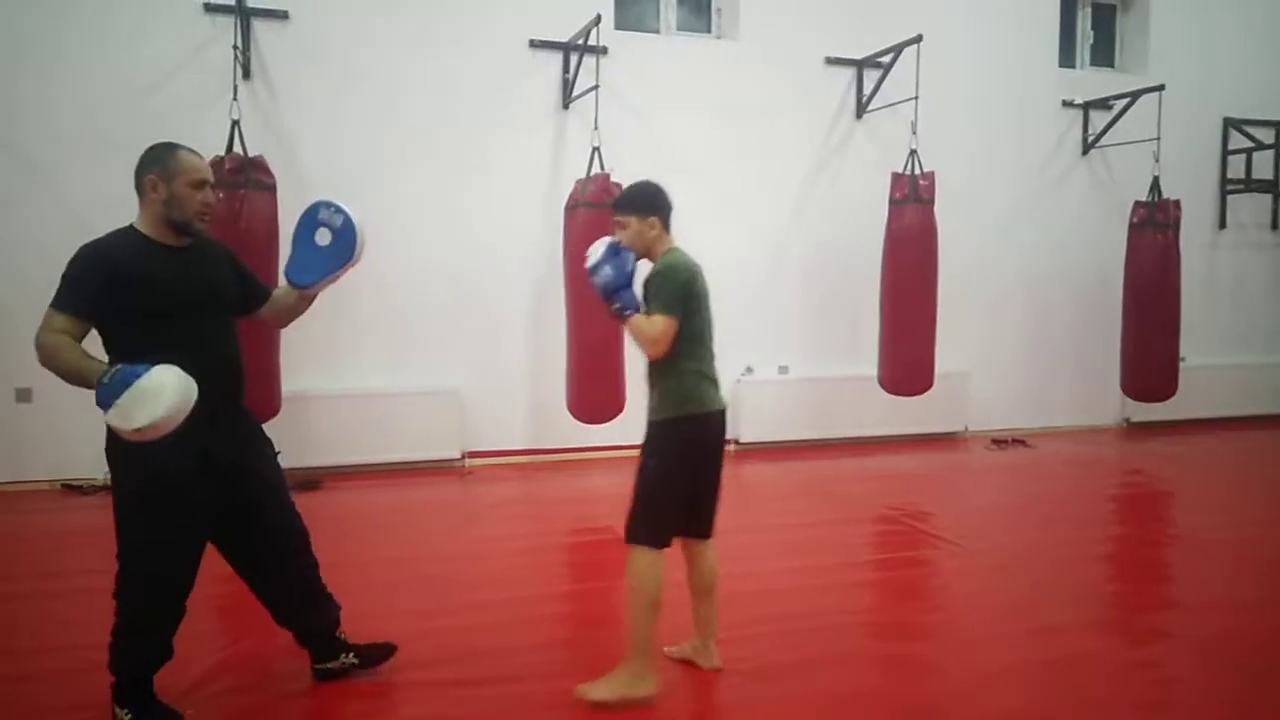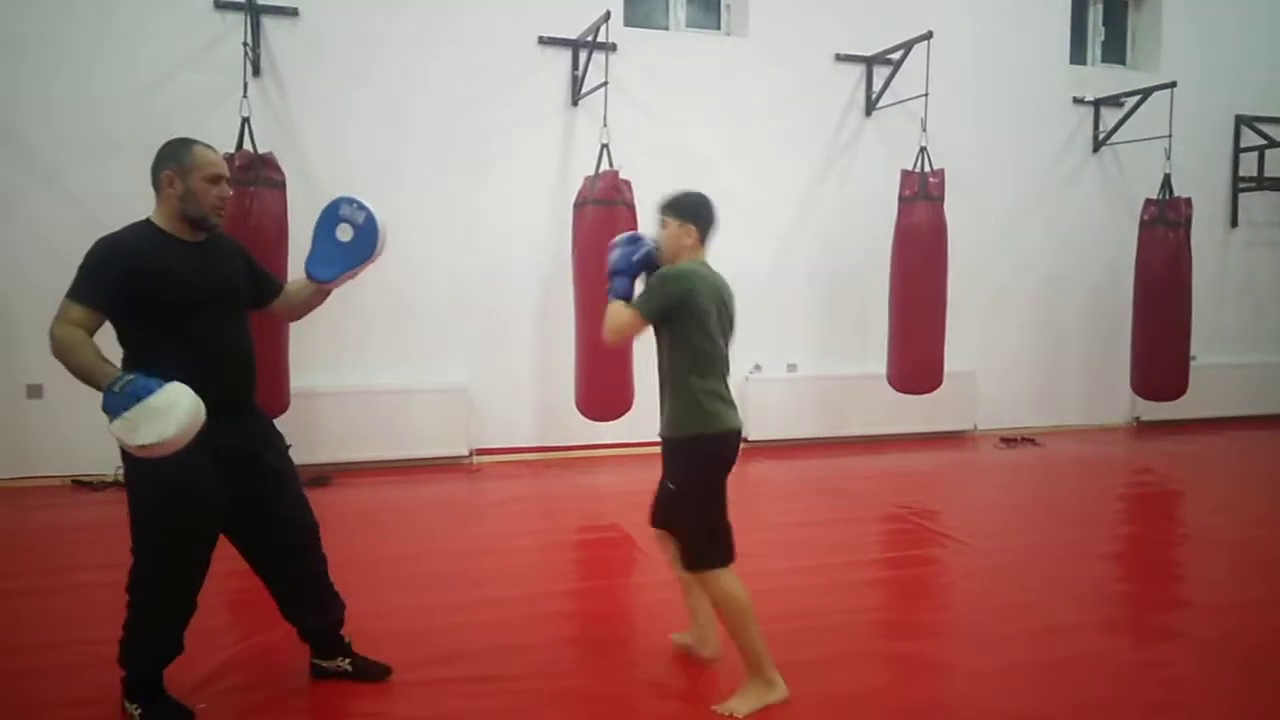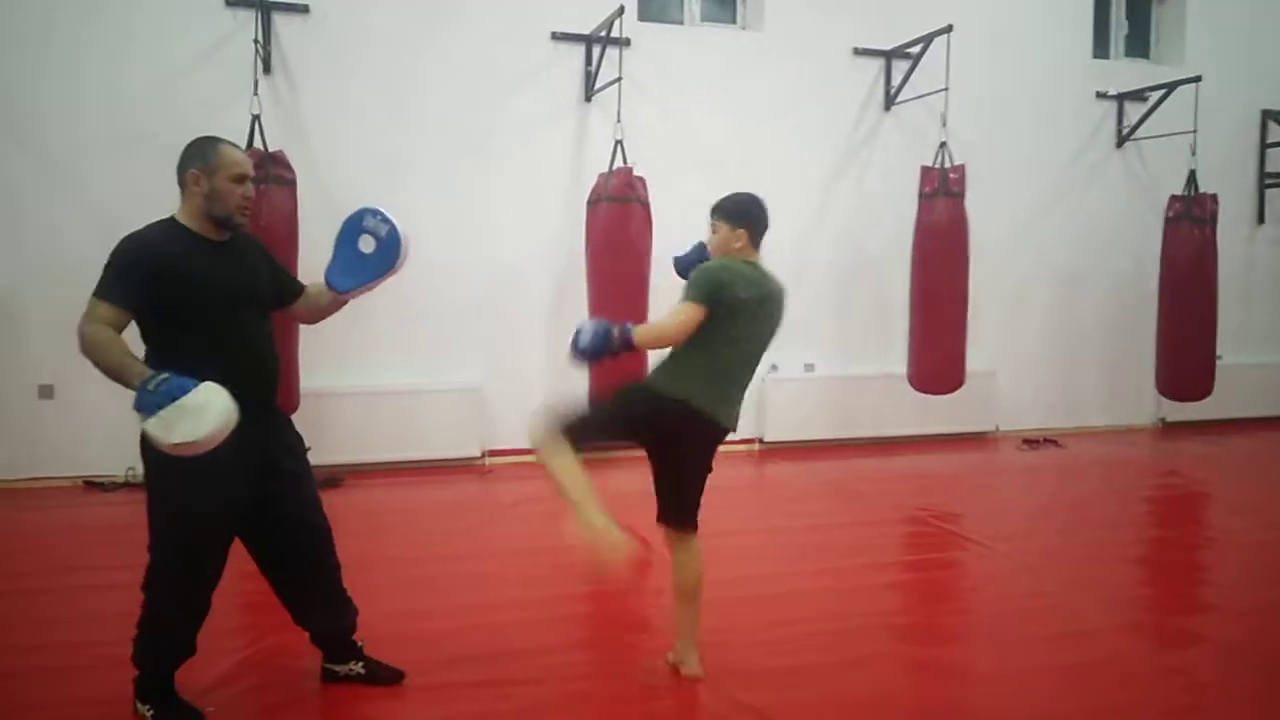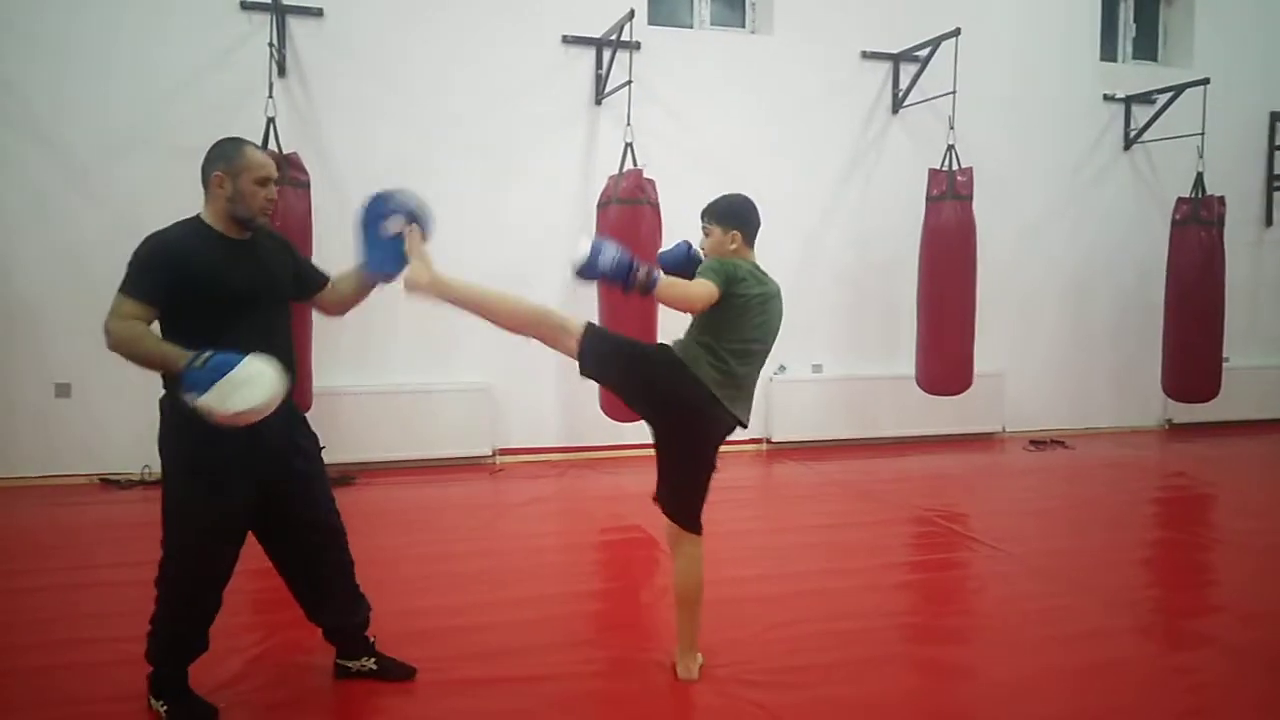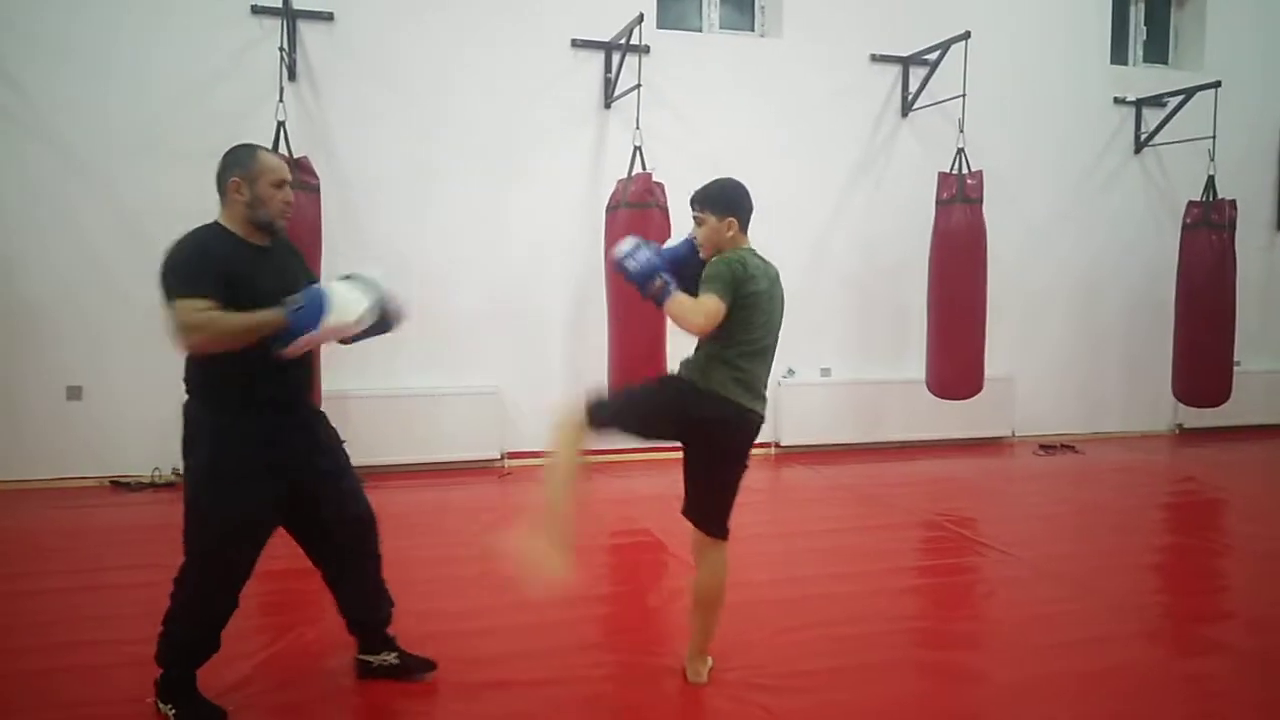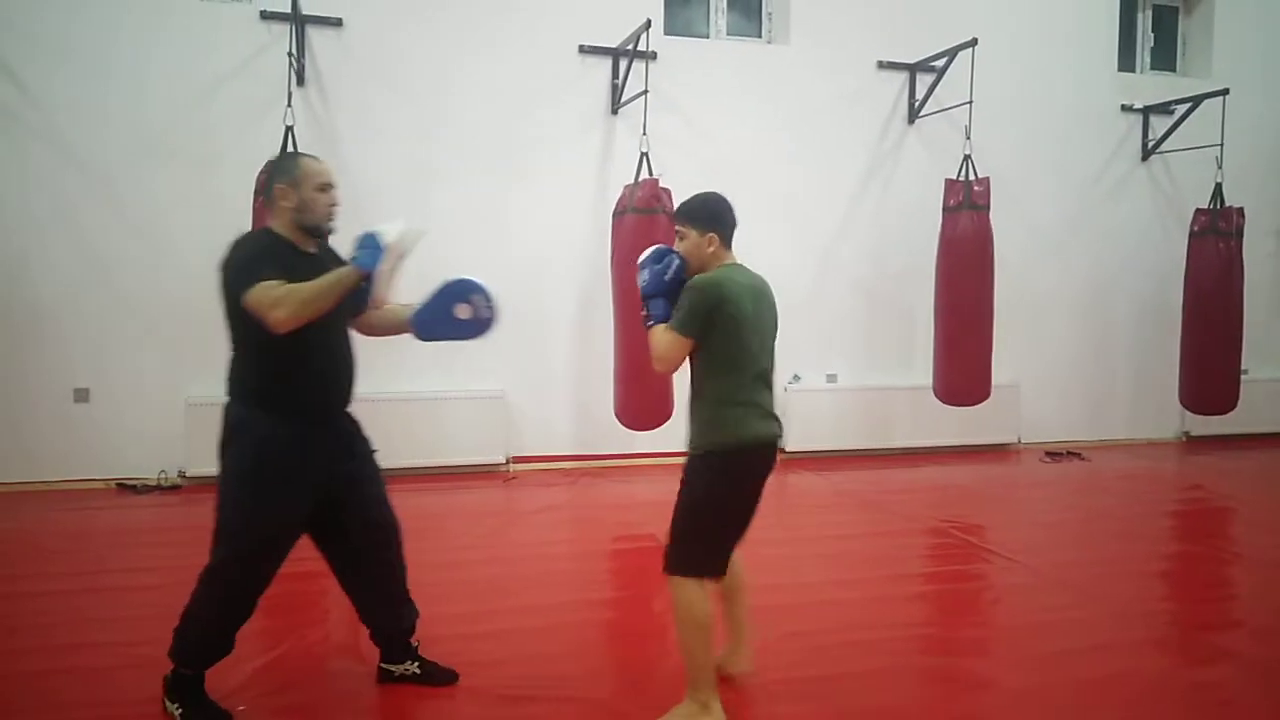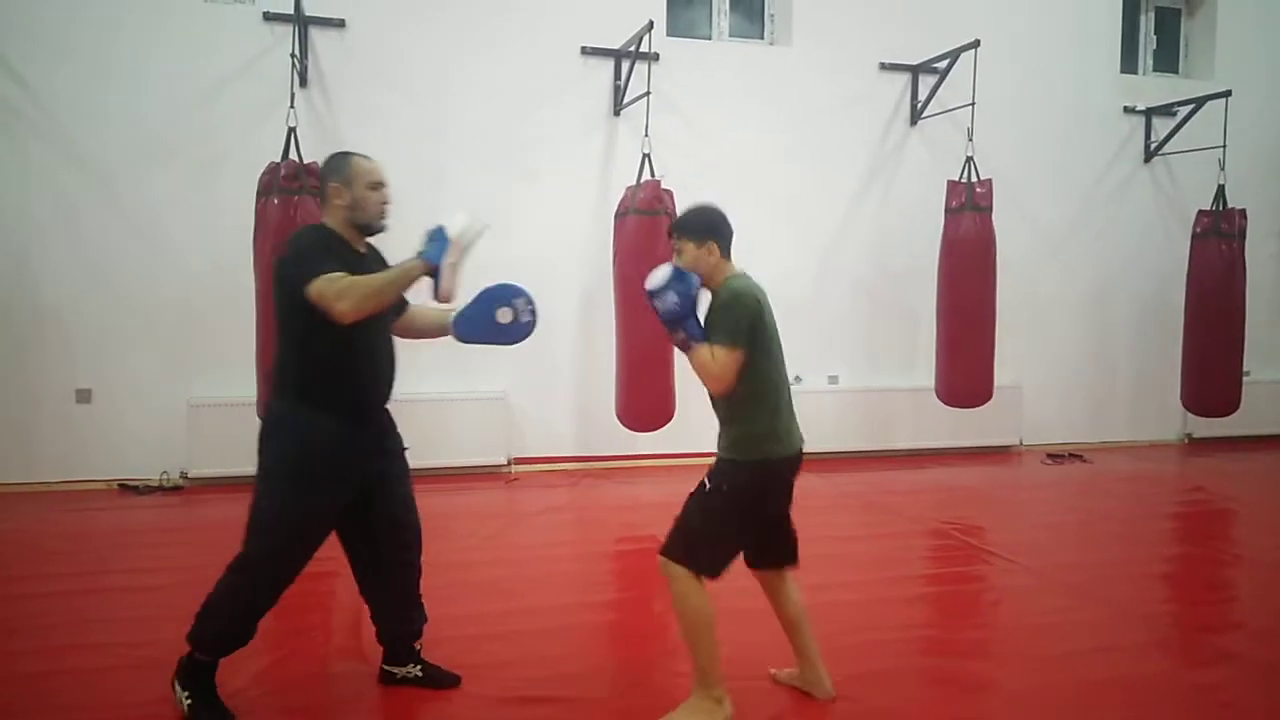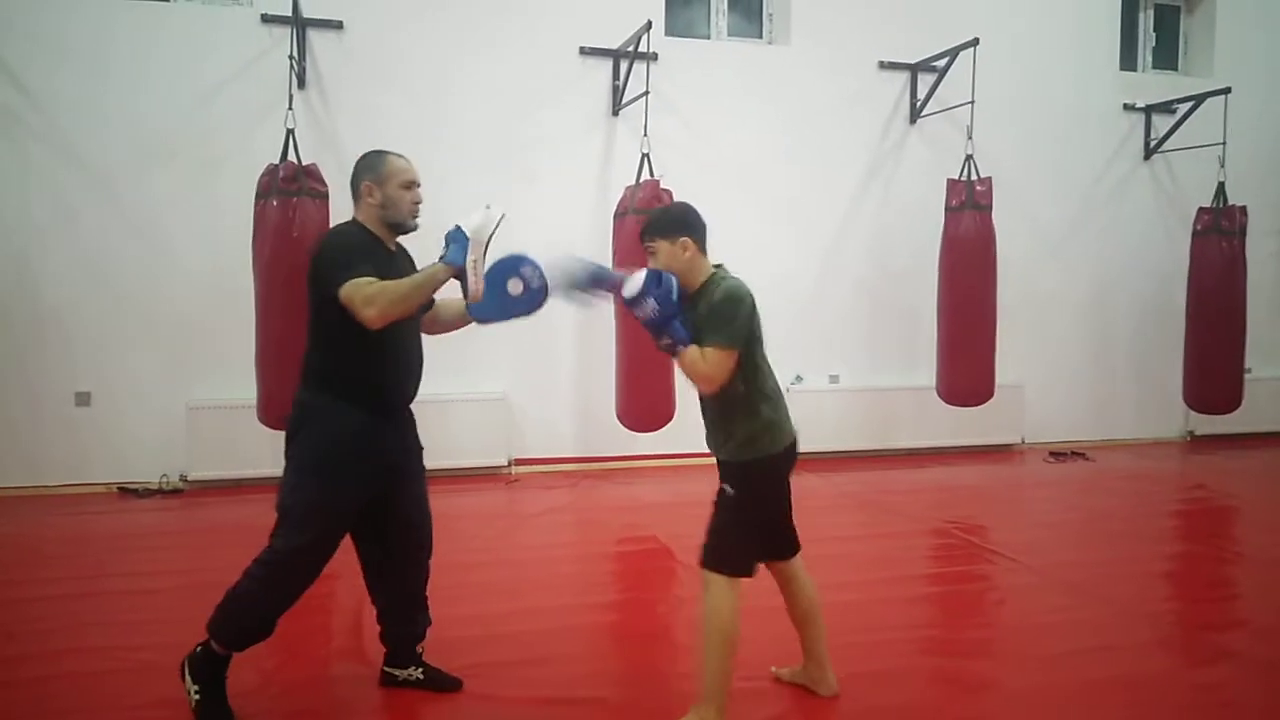
dt=0.2s
person 1, frame 1
left shoulder: (213, 255)
right shoulder: (106, 259)
left elbow: (273, 311)
right elbow: (52, 340)
right wrist: (103, 377)
left hip: (231, 433)
right hip: (155, 445)
left knee: (282, 540)
right knee: (156, 569)
left ankle: (328, 648)
person 1, frame 2
left shoulder: (225, 250)
right shoulder: (122, 253)
left elbow: (286, 304)
right elbow: (66, 331)
right wrist: (113, 381)
left hip: (244, 427)
left knee: (293, 537)
right knee: (169, 563)
left ankle: (329, 649)
person 1, frame 3
left shoulder: (249, 249)
right shoulder: (148, 251)
left elbow: (305, 305)
right elbow: (94, 330)
right wrist: (146, 379)
left hip: (264, 428)
left knee: (307, 541)
right knee: (185, 564)
left ankle: (340, 652)
person 1, frame 4
left shoulder: (272, 247)
right shoulder: (170, 249)
left elbow: (331, 298)
right elbow: (120, 329)
left wrist: (377, 267)
right wrist: (187, 363)
left hip: (279, 425)
right hip: (206, 435)
left knee: (321, 536)
right knee: (196, 560)
left ankle: (353, 649)
person 1, frame 5
left shoulder: (283, 250)
right shoulder: (198, 252)
right elbow: (194, 330)
right wrist: (284, 315)
left hip: (298, 425)
right hip: (230, 434)
left knee: (352, 529)
right knee: (215, 562)
left ankle: (375, 646)
person 1, frame 6
left shoulder: (324, 255)
right shoulder: (253, 253)
left elbow: (369, 317)
right elbow: (281, 314)
right wrist: (360, 269)
left hip: (332, 431)
right hip: (268, 438)
left knee: (375, 540)
right knee: (241, 562)
left ankle: (397, 654)
person 1, frame 7
left shoulder: (369, 256)
right shoulder: (309, 248)
left elbow: (402, 320)
right elbow: (346, 305)
right wrist: (425, 261)
left hip: (368, 428)
right hip: (307, 432)
left knee: (395, 542)
right knee: (270, 555)
left ankle: (400, 655)
right ankle: (196, 671)
person 1, frame 8
left shoulder: (395, 255)
right shoulder: (343, 246)
left elbow: (428, 318)
right elbow: (374, 312)
right wrist: (445, 261)
left hip: (390, 425)
right hip: (334, 427)
left knee: (406, 543)
right knee: (297, 550)
left ankle: (401, 657)
right ankle: (207, 662)
person 2, frame 1
left shoulder: (668, 273)
right shoulder: (683, 268)
left elbow: (654, 343)
left wrist: (619, 297)
right wrist: (627, 297)
left hip: (680, 421)
right hip: (703, 416)
left knee: (644, 542)
right knee: (693, 539)
left ankle: (636, 673)
right ankle: (705, 645)
person 2, frame 2
left shoulder: (672, 278)
right shoulder: (714, 284)
left elbow: (615, 331)
left wrist: (620, 278)
left hip: (695, 436)
right hip: (723, 430)
left knee: (705, 563)
right knee: (668, 529)
right ankle: (701, 634)
person 2, frame 3
left shoulder: (714, 272)
right shoulder: (777, 293)
left elbow: (674, 330)
left wrist: (618, 337)
left hip: (666, 401)
right hip: (709, 420)
left knee: (553, 439)
right knee: (682, 531)
left ankle: (602, 527)
right ankle: (687, 652)
person 2, frame 4
left shoulder: (724, 268)
right shoulder: (772, 292)
left elbow: (694, 300)
left wrist: (636, 274)
left hip: (678, 380)
right hip: (714, 413)
left knee: (559, 326)
right knee: (686, 533)
left ankle: (434, 280)
right ankle: (687, 655)
person 2, frame 5
left shoulder: (728, 266)
right shoulder: (770, 275)
left elbow: (700, 321)
left wrist: (659, 281)
right wrist: (690, 274)
left hip: (693, 396)
right hip: (740, 417)
left knee: (578, 421)
right knee: (711, 538)
left ankle: (550, 536)
right ankle: (697, 658)
person 2, frame 6
left shoulder: (705, 286)
right shoulder: (757, 287)
left elbow: (664, 360)
left wrist: (656, 302)
left hip: (721, 445)
right hip: (759, 438)
left knee: (687, 573)
right knee: (718, 548)
right ankle: (735, 650)
person 2, frame 7
left shoulder: (734, 298)
right shoulder: (739, 292)
left elbow: (719, 378)
right elbow: (728, 366)
left wrist: (682, 324)
right wrist: (684, 320)
left hip: (752, 457)
right hip: (774, 449)
left knee: (680, 564)
right knee: (774, 568)
right ankle: (813, 673)
person 2, frame 8
left shoulder: (725, 294)
right shoulder: (709, 287)
left elbow: (707, 378)
left wrist: (666, 325)
left hip: (754, 450)
right hip: (758, 443)
left knee: (720, 574)
right knee: (784, 558)
right ankle: (816, 670)
